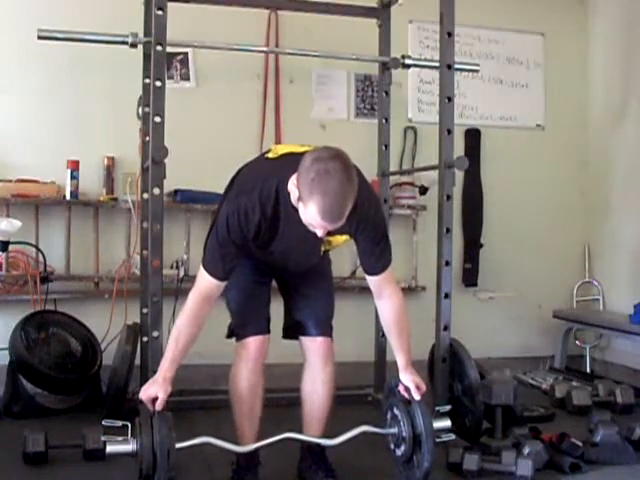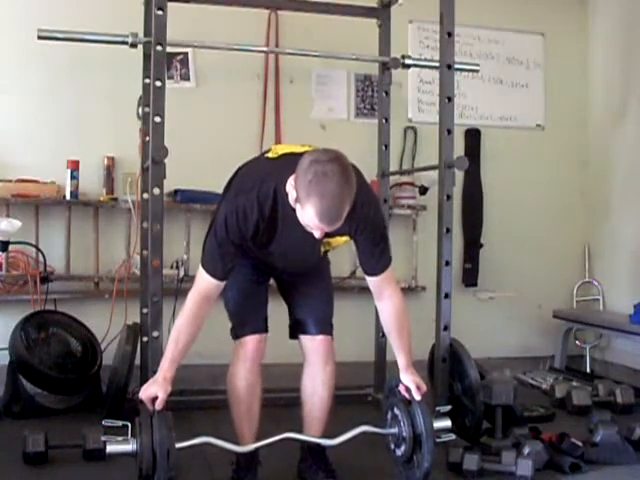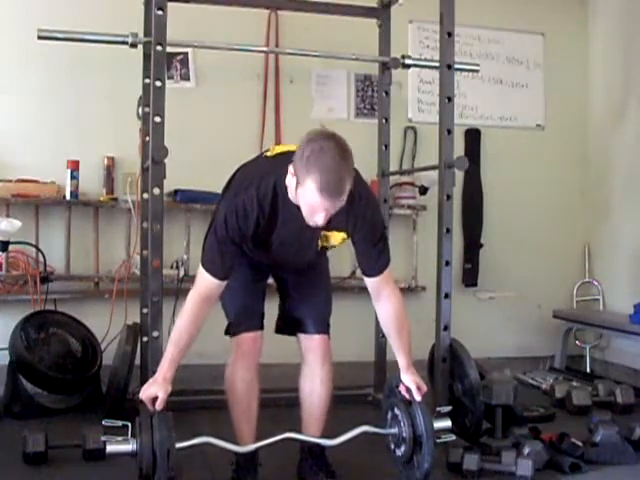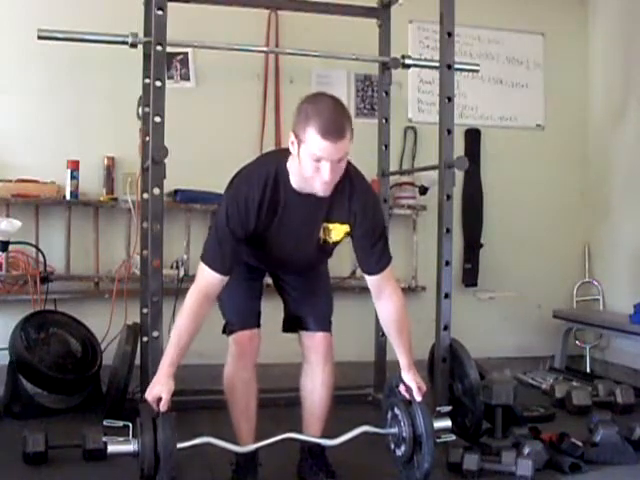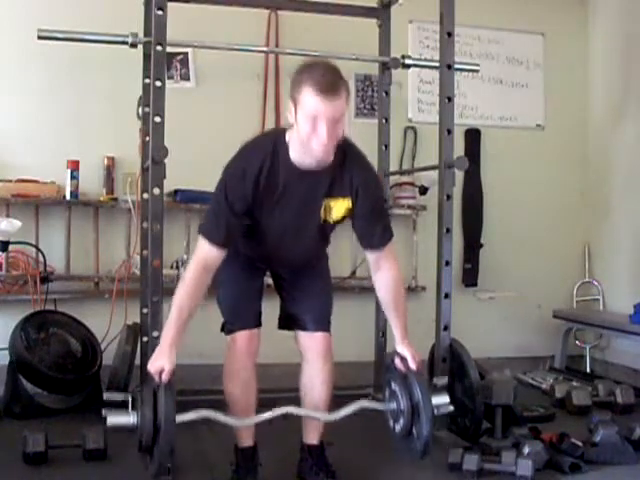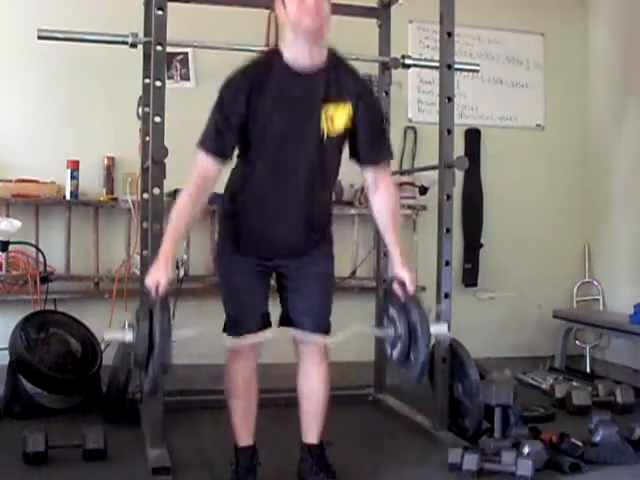
dt=0.3s
person 1, frame 1
left shoulder: (363, 203)
right shoulder: (250, 198)
left elbow: (385, 289)
right elbow: (205, 292)
left wrist: (405, 366)
right wrist: (165, 374)
left hip: (308, 261)
right hip: (248, 255)
left knee: (320, 346)
right knee: (253, 345)
person 1, frame 2
left shoulder: (362, 203)
right shoulder: (248, 198)
left elbow: (384, 289)
right elbow: (204, 292)
left wrist: (405, 366)
right wrist: (165, 374)
left hip: (307, 262)
right hip: (248, 255)
left knee: (320, 346)
right knee: (250, 345)
person 1, frame 3
left shoulder: (361, 202)
right shoulder: (248, 195)
left elbow: (383, 290)
right elbow: (204, 292)
left wrist: (406, 367)
right wrist: (164, 373)
left hip: (305, 260)
right hip: (248, 256)
left knee: (318, 346)
right knee: (247, 345)
person 1, frame 4
left shoulder: (358, 196)
right shoulder: (251, 188)
left elbow: (383, 288)
right elbow: (205, 288)
left wrist: (407, 365)
right wrist: (166, 372)
left hip: (305, 261)
right hip: (245, 258)
left knee: (319, 345)
right knee: (244, 342)
person 1, frame 5
left shoulder: (357, 174)
right shoulder: (252, 164)
left elbow: (382, 262)
right elbow: (204, 260)
left wrist: (400, 338)
right wrist: (168, 343)
left hip: (304, 255)
right hip: (243, 251)
left knee: (318, 346)
right knee: (243, 343)
person 1, frame 6
left shoulder: (353, 89)
right shoulder: (248, 83)
left elbow: (379, 179)
right elbow: (203, 173)
left wrist: (398, 260)
right wrist: (166, 256)
left hip: (310, 242)
right hip: (244, 238)
left knee: (313, 345)
right knee: (245, 345)
